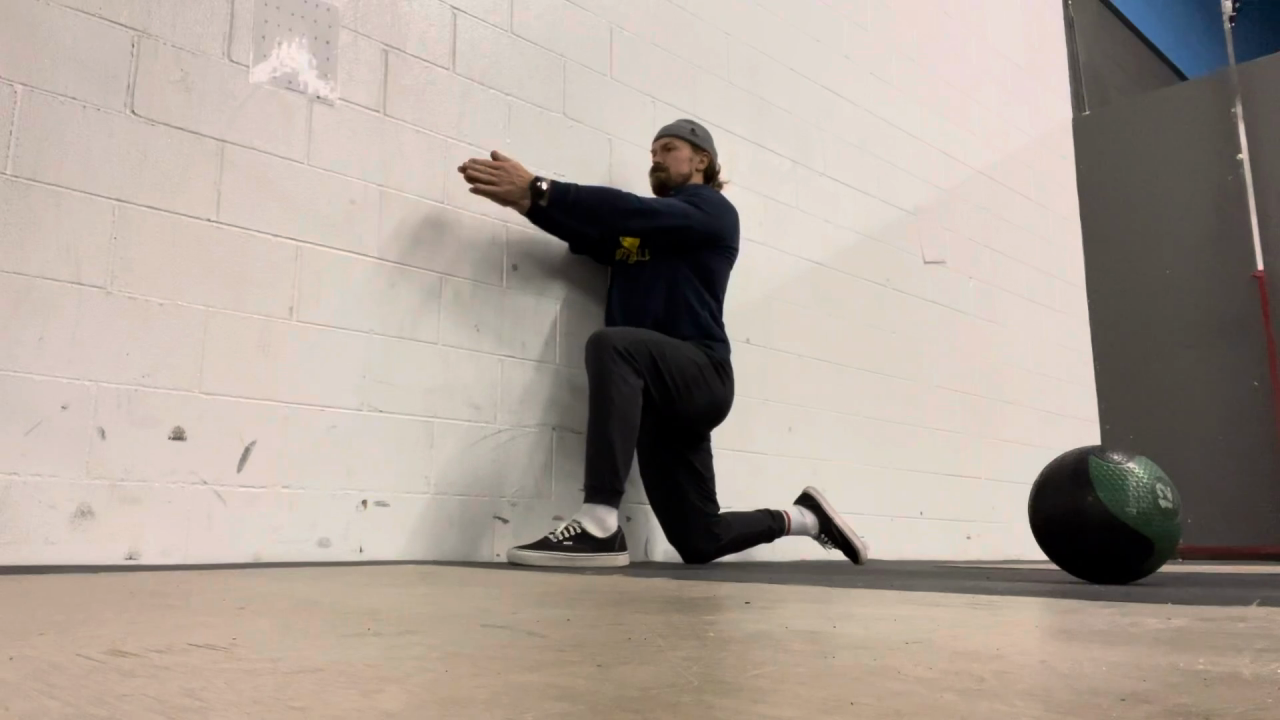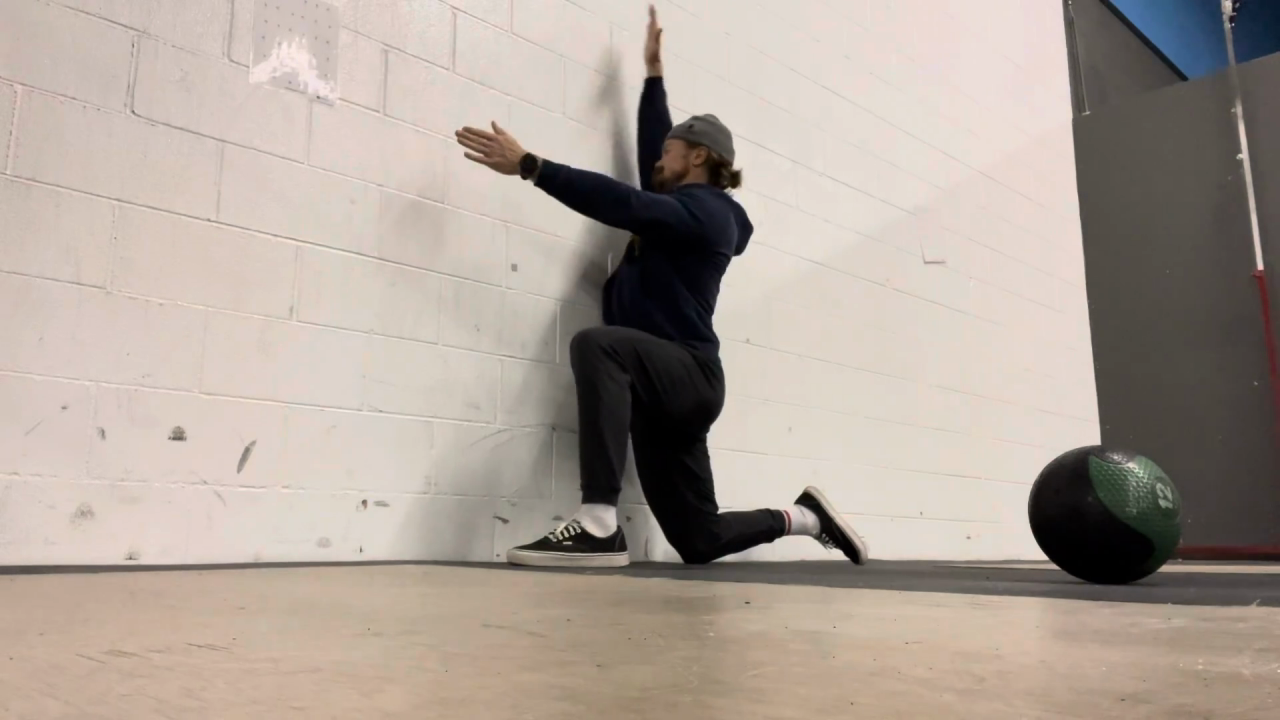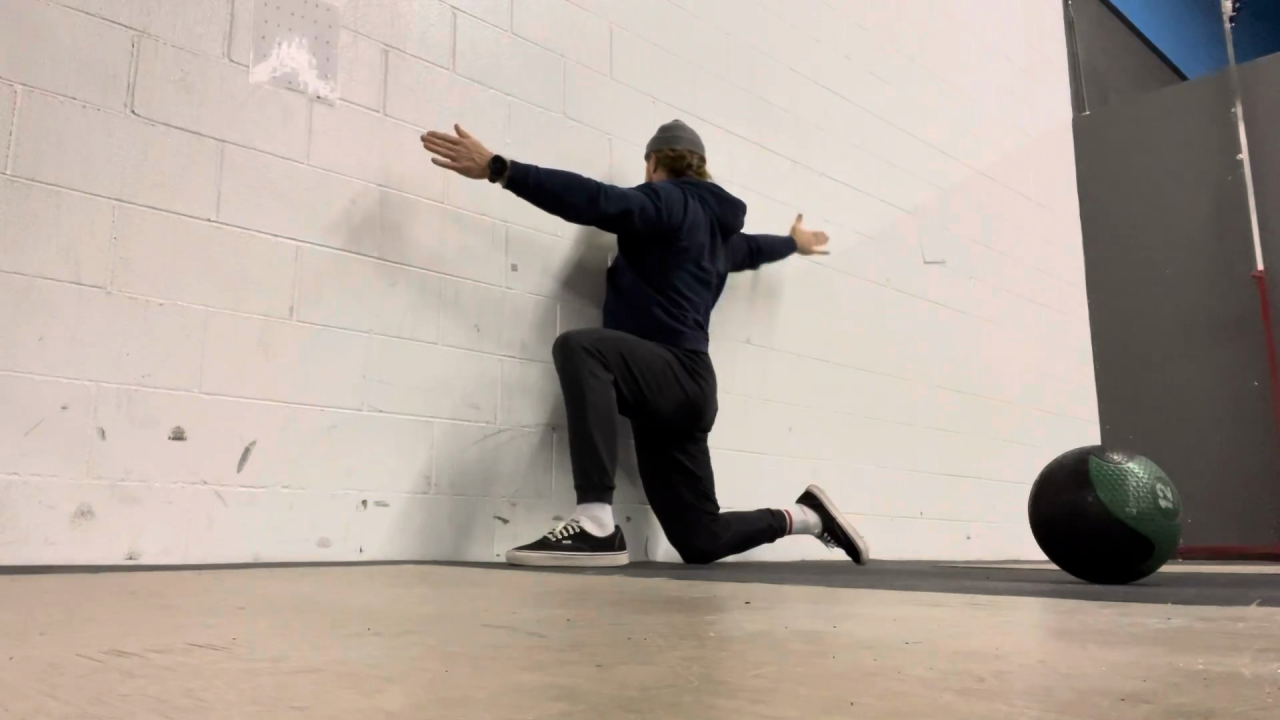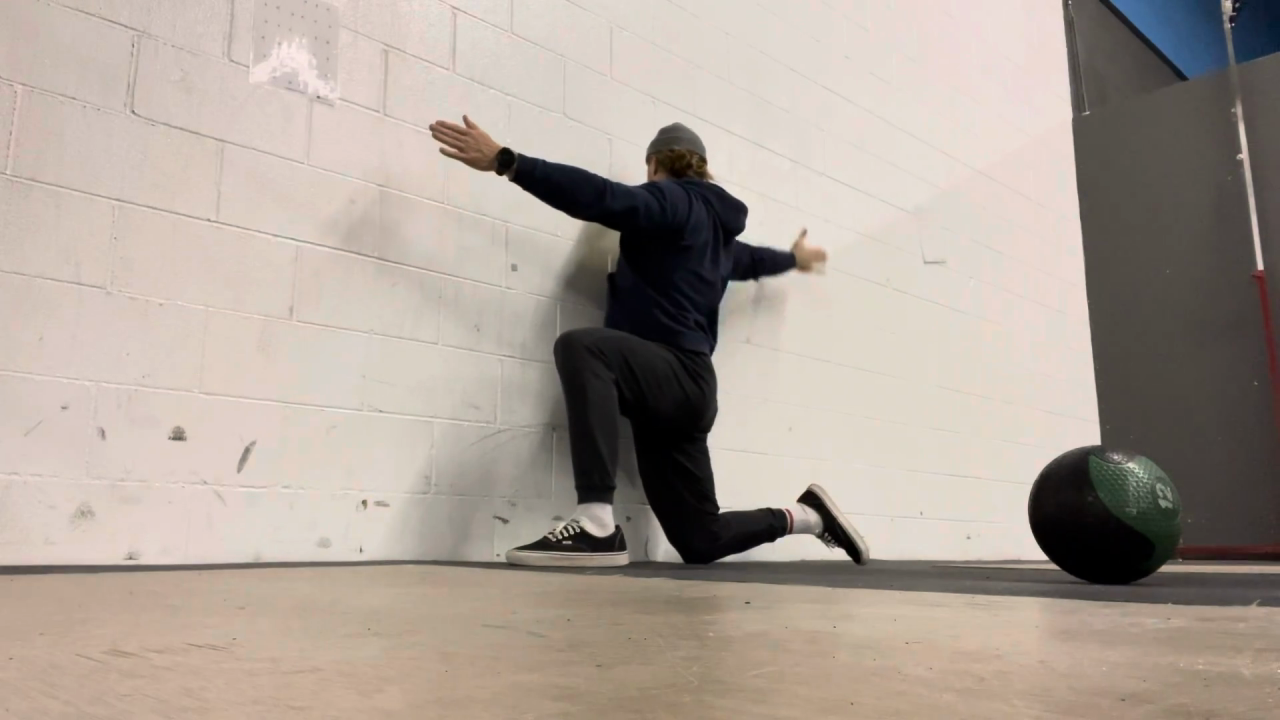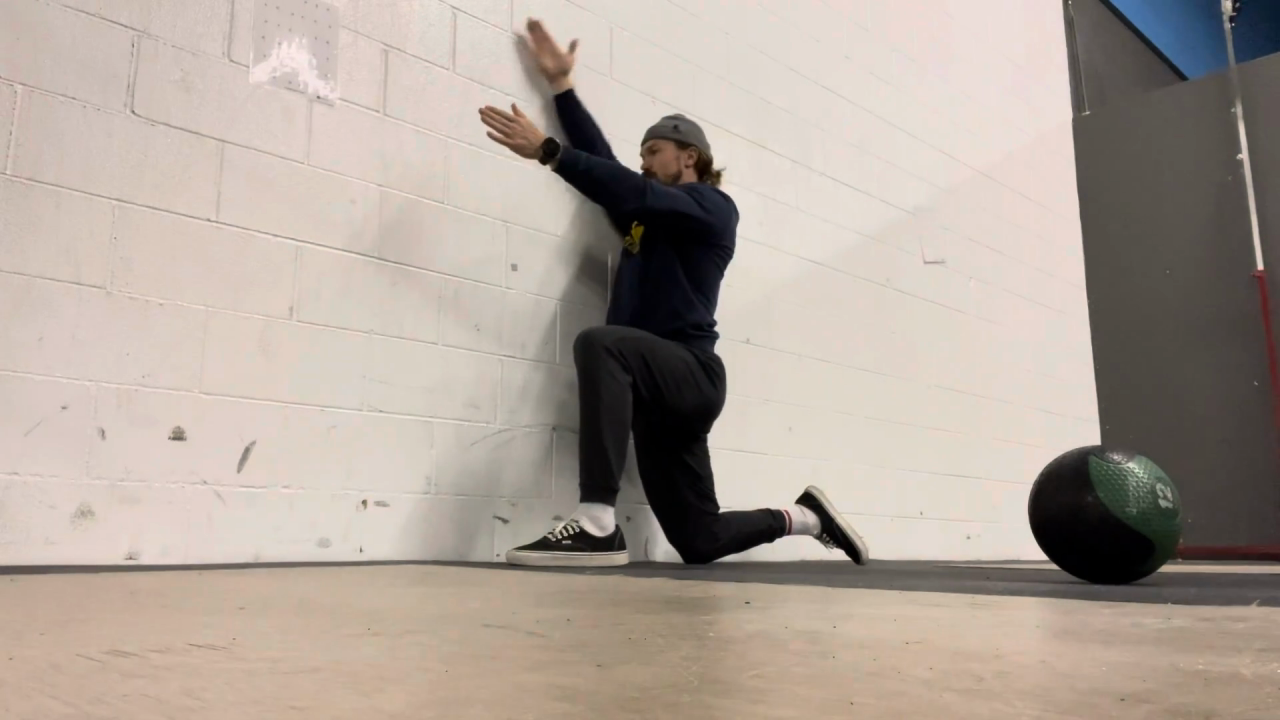
dt=1s
person 1, frame 1
left shoulder: (711, 210)
right shoulder: (642, 224)
left elbow: (626, 210)
right elbow: (590, 232)
left wrist: (539, 188)
right wrist: (527, 200)
left hip: (700, 376)
right hip: (660, 395)
left knee: (612, 346)
right knee: (699, 542)
left ankle: (599, 526)
right ankle: (802, 517)
person 1, frame 2
left shoulder: (706, 211)
right shoulder: (677, 207)
left elbow: (620, 203)
right elbow: (651, 141)
left wrist: (529, 165)
right wrist: (652, 71)
left hip: (688, 376)
right hip: (665, 387)
left knee: (597, 345)
right knee: (699, 541)
left ankle: (599, 525)
right ankle: (803, 517)
person 1, frame 3
left shoulder: (669, 202)
right shoulder: (712, 221)
left elbow: (593, 201)
right elbow: (750, 247)
left wrist: (496, 168)
right wrist: (793, 243)
left hip: (675, 376)
right hip: (683, 386)
right knee: (700, 542)
left ankle: (596, 525)
right ankle: (807, 517)
person 1, frame 4
left shoulder: (672, 202)
right shoulder: (715, 225)
left elbow: (599, 198)
right elbow: (749, 260)
left wrist: (504, 160)
right wrist: (794, 259)
left hip: (678, 377)
right hip: (682, 387)
right knee: (700, 542)
left ankle: (596, 526)
right ankle: (806, 516)
person 1, frame 5
left shoulder: (710, 208)
right shoulder: (651, 217)
left elbow: (634, 193)
right elbow: (607, 164)
left wrist: (547, 150)
right wrist: (561, 84)
left hip: (690, 376)
right hip: (663, 389)
left knee: (599, 345)
right knee: (700, 541)
left ankle: (597, 525)
right ankle: (806, 517)
